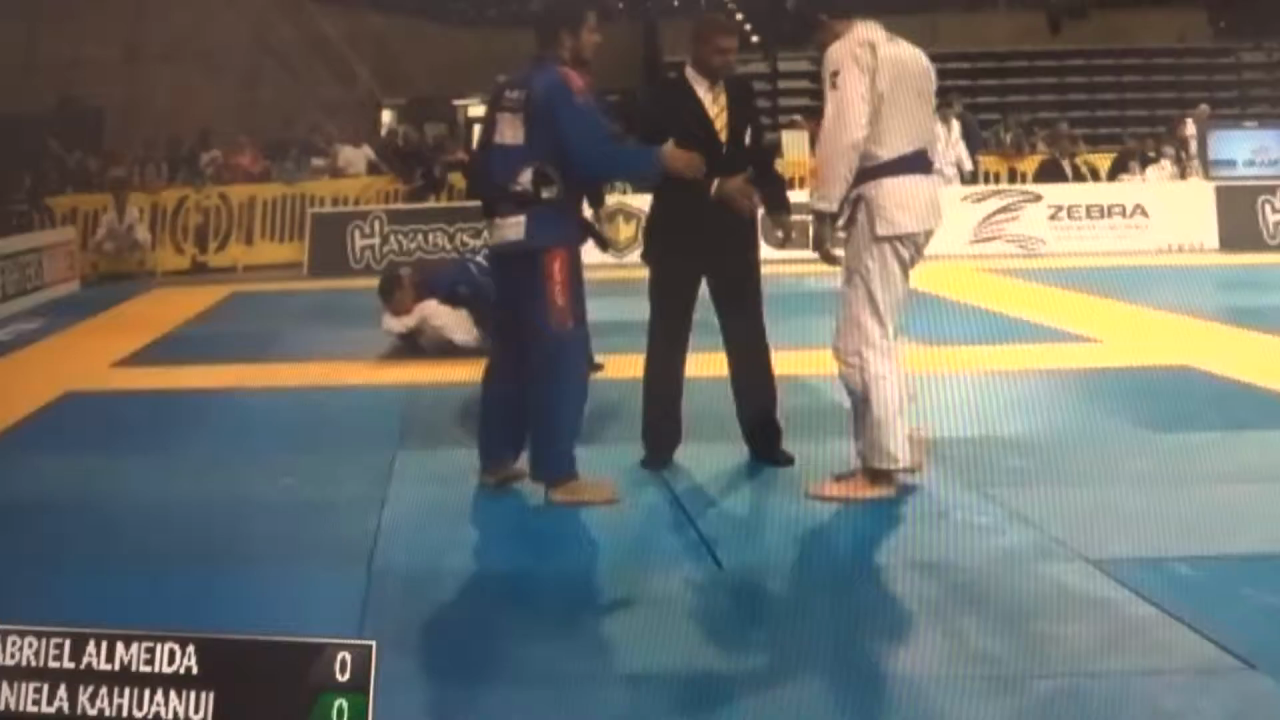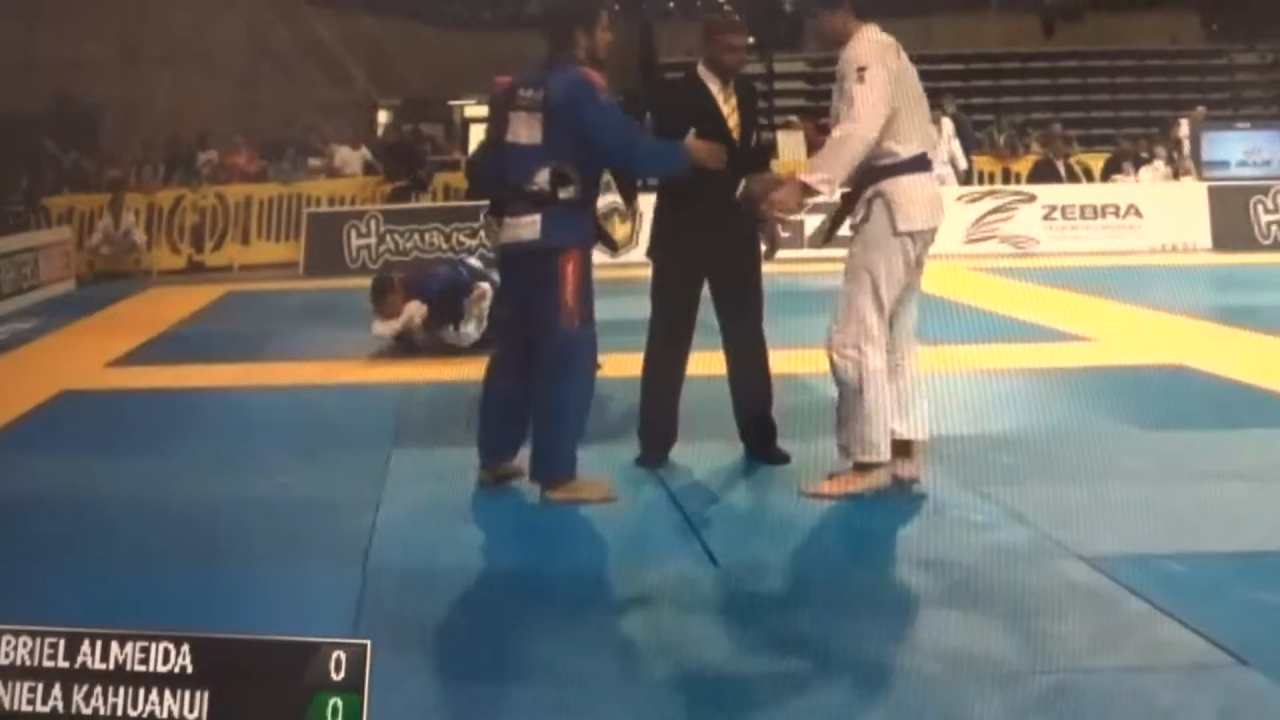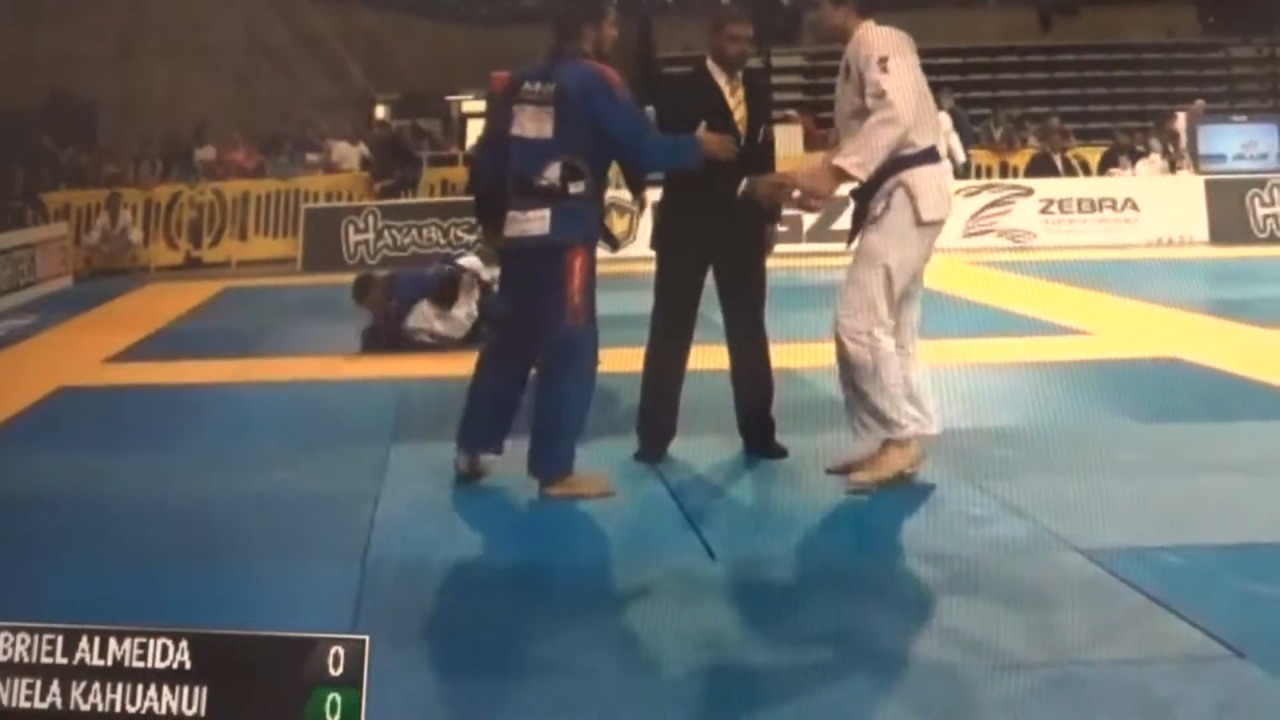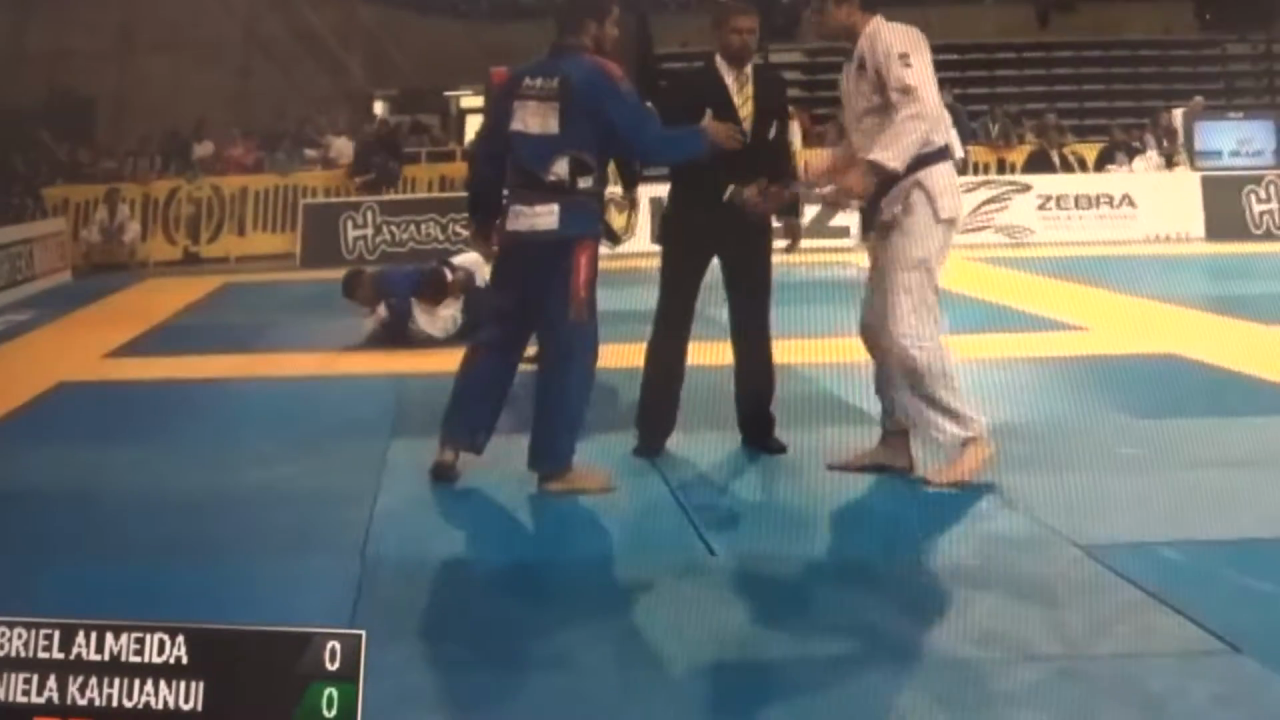
dt=0.2s
person 1, frame 1
left shoulder: (510, 90)
right shoulder: (564, 85)
left elbow: (482, 165)
right elbow: (595, 156)
right wrist: (660, 159)
left hip: (508, 233)
right hip: (547, 235)
left knee: (511, 350)
right knee: (562, 354)
left ankle: (497, 459)
right ankle: (559, 475)
person 1, frame 2
left shoulder: (517, 90)
right shoulder: (583, 85)
left elbow: (487, 163)
right elbow: (627, 152)
right wrist: (686, 153)
left hip: (516, 233)
right hip: (560, 235)
left knee: (515, 348)
right knee: (568, 355)
left ankle: (495, 457)
right ankle: (557, 475)
person 1, frame 3
left shoulder: (519, 83)
right shoulder: (594, 80)
left elbow: (487, 157)
right elbow: (640, 148)
left wrist: (490, 216)
right wrist: (698, 145)
left hip: (518, 228)
right hip: (564, 230)
left knee: (509, 343)
right knee: (569, 350)
left ankle: (472, 449)
right ankle: (555, 470)
person 1, frame 4
left shoulder: (519, 79)
right shoulder: (597, 76)
left elbow: (486, 153)
right elbow: (645, 143)
left wrist: (482, 213)
right wrist: (704, 137)
left hip: (517, 223)
right hip: (567, 227)
left knee: (497, 336)
right knee: (569, 346)
left ankle: (453, 444)
right ankle: (554, 466)
person 2, frame 1
left shoulder: (845, 52)
right shoulder: (910, 54)
left elbow: (843, 133)
left wrist: (822, 213)
left hip: (883, 202)
right hip: (920, 194)
left knee: (861, 342)
right knee: (875, 333)
left ankle: (882, 471)
right ankle: (892, 450)
person 2, frame 2
left shoulder: (867, 50)
right shoulder: (883, 52)
left elbow: (859, 128)
left wrist: (801, 186)
right wrist: (800, 181)
left hip: (892, 203)
right hip: (903, 199)
left knee: (854, 337)
right knee: (892, 334)
left ankle: (867, 464)
right ankle: (902, 451)
person 2, frame 3
left shoulder: (880, 44)
right shoulder: (856, 58)
left elbow: (895, 114)
right elbow: (852, 144)
left wrist: (834, 173)
right wrist: (799, 179)
left hip: (910, 194)
right hip: (890, 195)
left knee: (856, 324)
right knee: (888, 323)
left ankle: (895, 438)
right ankle: (901, 439)
person 2, frame 4
left shoulder: (893, 40)
right shoulder: (859, 57)
left elbow: (919, 108)
left wrist: (870, 169)
right wrist: (824, 176)
left hip: (917, 195)
right hip: (891, 198)
left knee: (909, 328)
right knee: (879, 325)
left ankle: (970, 439)
right ankle: (895, 440)
person 3, frame 1
left shoulder: (742, 93)
right shoulder: (665, 99)
left elbow: (759, 154)
left wrist: (778, 206)
right wrist: (717, 187)
left hip: (734, 232)
right hip: (678, 235)
left knee: (749, 336)
right knee: (668, 340)
left ankle: (763, 438)
right ankle: (660, 442)
person 3, frame 2
left shoulder: (747, 93)
right shoulder: (677, 97)
left wrist: (763, 215)
right wrist: (741, 188)
left hip: (736, 231)
right hip: (683, 232)
left knee: (747, 335)
right knee: (669, 338)
left ankle: (759, 437)
right ankle: (656, 441)
person 3, frame 3
left shoulder: (756, 88)
right shoulder: (684, 91)
left wrist: (769, 214)
right wrist: (744, 185)
left hip: (742, 225)
right hip: (687, 225)
left knee: (748, 329)
right knee: (671, 330)
left ankle: (757, 431)
right ankle: (654, 435)
person 3, frame 4
left shoulder: (771, 84)
right shoulder: (691, 87)
left elbow: (779, 151)
left wrist: (788, 210)
right wrist: (730, 192)
left hip: (750, 219)
right hip: (693, 217)
left knee: (753, 324)
right knee: (672, 324)
left ankle: (756, 426)
right ankle: (653, 429)
